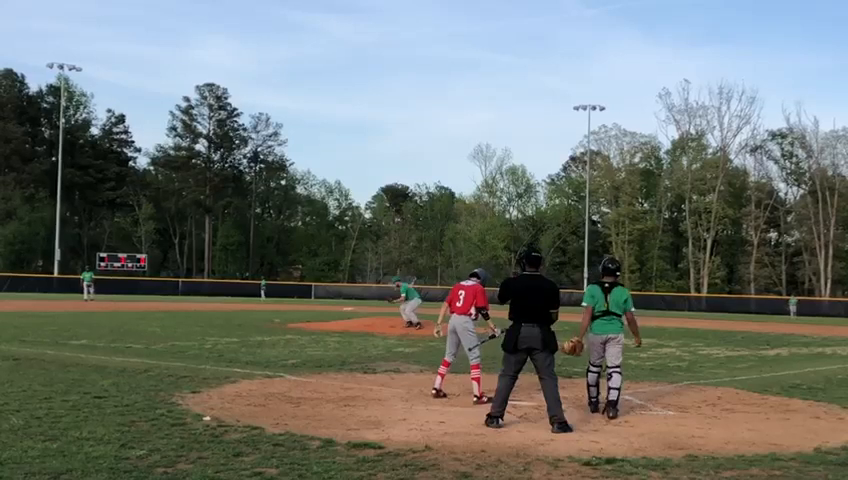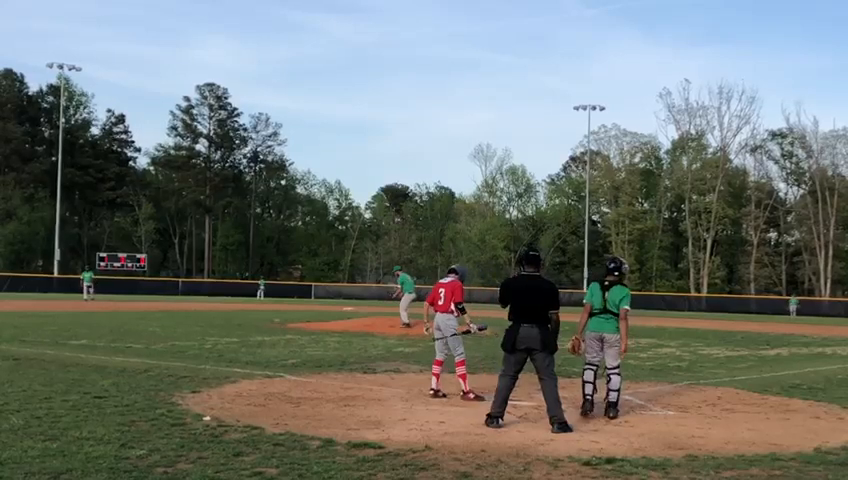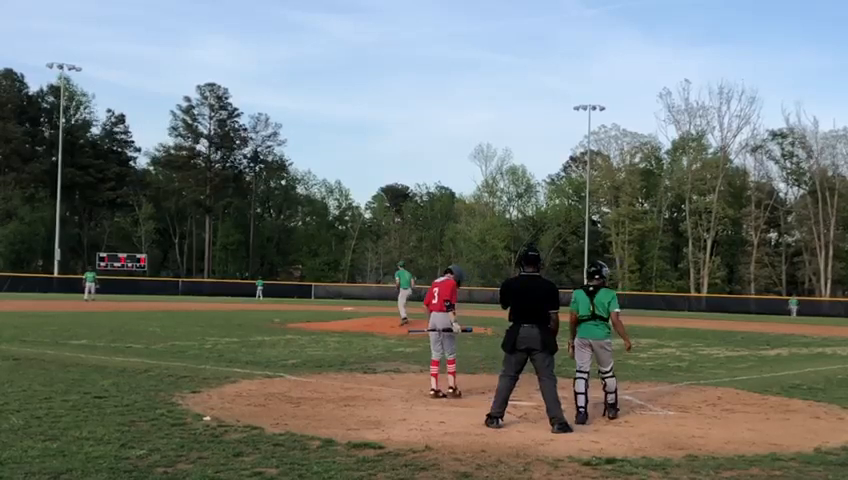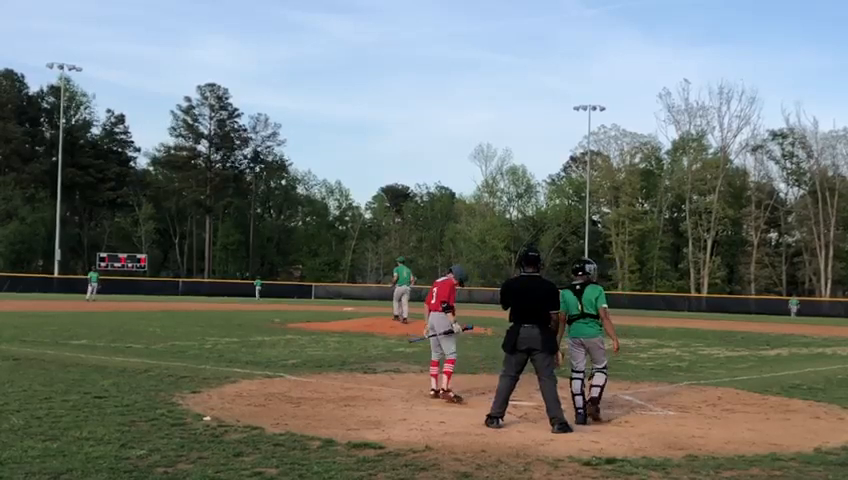
dt=0.4s
person 1, frame 1
left shoulder: (511, 283)
right shoulder: (550, 286)
left elbow: (501, 300)
right elbow: (554, 316)
left hip: (518, 333)
right hip: (541, 335)
left knee: (507, 375)
right knee: (548, 378)
left ankle: (495, 417)
right ankle: (558, 421)
person 1, frame 2
left shoulder: (510, 283)
right shoulder: (549, 286)
left elbow: (503, 304)
right elbow: (554, 318)
right wrist: (553, 339)
left hip: (517, 333)
right hip: (540, 335)
left knee: (507, 376)
right knee: (548, 378)
left ankle: (494, 417)
right ankle: (557, 422)
person 1, frame 3
left shoulder: (510, 284)
right shoulder: (549, 287)
left elbow: (504, 306)
right elbow: (554, 318)
right wrist: (551, 339)
left hip: (517, 334)
right hip: (540, 335)
left knee: (508, 376)
right knee: (547, 379)
left ankle: (495, 417)
right ankle: (557, 422)
person 1, frame 4
left shoulder: (510, 284)
right shoulder: (549, 287)
left elbow: (504, 306)
right elbow: (555, 318)
right wrist: (553, 340)
left hip: (518, 334)
right hip: (541, 335)
left knee: (508, 376)
right knee: (547, 379)
left ankle: (495, 417)
right ankle: (557, 422)
person 2, frame 1
left shoulder: (592, 288)
right shoulder: (623, 291)
left elbow: (587, 314)
right elbow: (630, 318)
left wrist: (580, 337)
right wrist: (637, 336)
left hip: (596, 332)
right hip: (615, 333)
left knee: (594, 366)
right knee: (614, 368)
left ankle: (593, 403)
right ankle: (612, 406)
person 2, frame 2
left shoulder: (594, 286)
right shoulder: (624, 291)
left elbow: (586, 311)
right elbow: (623, 317)
left wrist: (579, 333)
right wrist: (624, 340)
left hip: (593, 330)
right hip: (612, 332)
left knee: (590, 365)
right knee: (613, 369)
left ankle: (588, 400)
right ankle: (612, 407)
person 2, frame 3
left shoulder: (578, 293)
right shoulder: (609, 293)
left elbow: (572, 319)
right elbow: (615, 320)
left wrist: (571, 339)
right wrist: (626, 339)
left hip: (582, 337)
right hip: (601, 337)
left knee: (581, 373)
right knee: (607, 372)
left ankle: (581, 412)
right ankle: (611, 408)
person 2, frame 4
left shoulder: (565, 293)
right shoulder: (596, 289)
left elbow: (561, 320)
right elbow: (604, 316)
right wrist: (614, 338)
left hip: (574, 336)
right hip: (593, 334)
left knee: (577, 373)
right knee: (600, 369)
left ankle: (580, 413)
right ankle: (593, 403)
person 3, frame 1
left shoulder: (457, 286)
right shoulder: (479, 288)
left elbow: (445, 304)
right elbow: (482, 310)
left wrist: (438, 324)
right wrist: (493, 327)
left hip: (453, 320)
right hip: (465, 322)
left knee: (449, 356)
right knee: (475, 358)
left ankle: (436, 388)
right ankle: (478, 395)
person 3, frame 2
left shoulder: (438, 284)
right shoulder: (457, 284)
left elbow: (427, 304)
right elbow: (459, 306)
left wrist: (426, 323)
right wrist: (469, 323)
left hip: (437, 318)
right hip: (449, 320)
left knee: (440, 355)
right knee: (459, 355)
left ankle: (434, 389)
right ankle: (466, 391)
person 3, frame 3
left shoulder: (434, 283)
right shoulder: (451, 283)
left elbow: (426, 305)
right elbow: (448, 303)
right wrist: (454, 322)
left hip: (433, 318)
right hip: (444, 318)
left knee: (436, 354)
right knee: (450, 354)
left ankle: (434, 389)
right ankle: (452, 388)
person 3, frame 4
left shoulder: (436, 283)
right shoulder: (449, 283)
left elbow: (427, 305)
right elbow: (445, 305)
left wrist: (427, 324)
right wrist: (454, 323)
left hip: (432, 318)
right hip: (443, 319)
left knee: (436, 355)
right knee: (451, 355)
left ankle: (434, 389)
right ankle: (445, 389)
